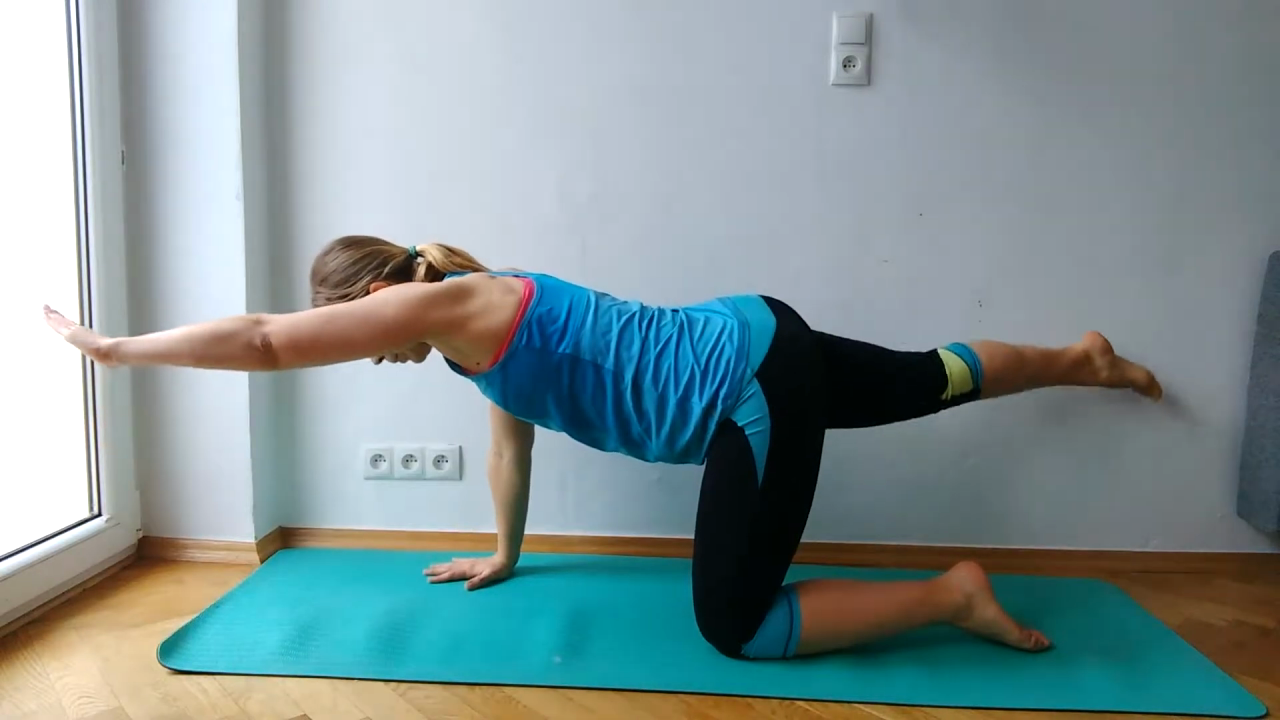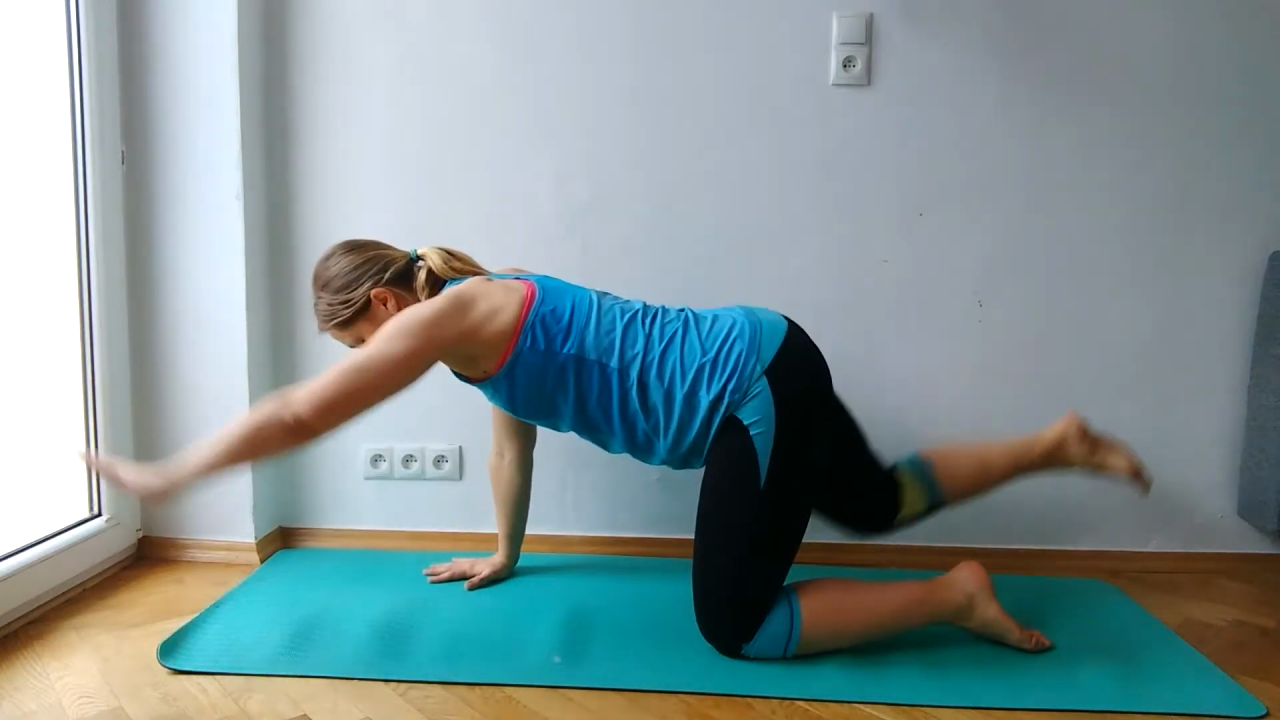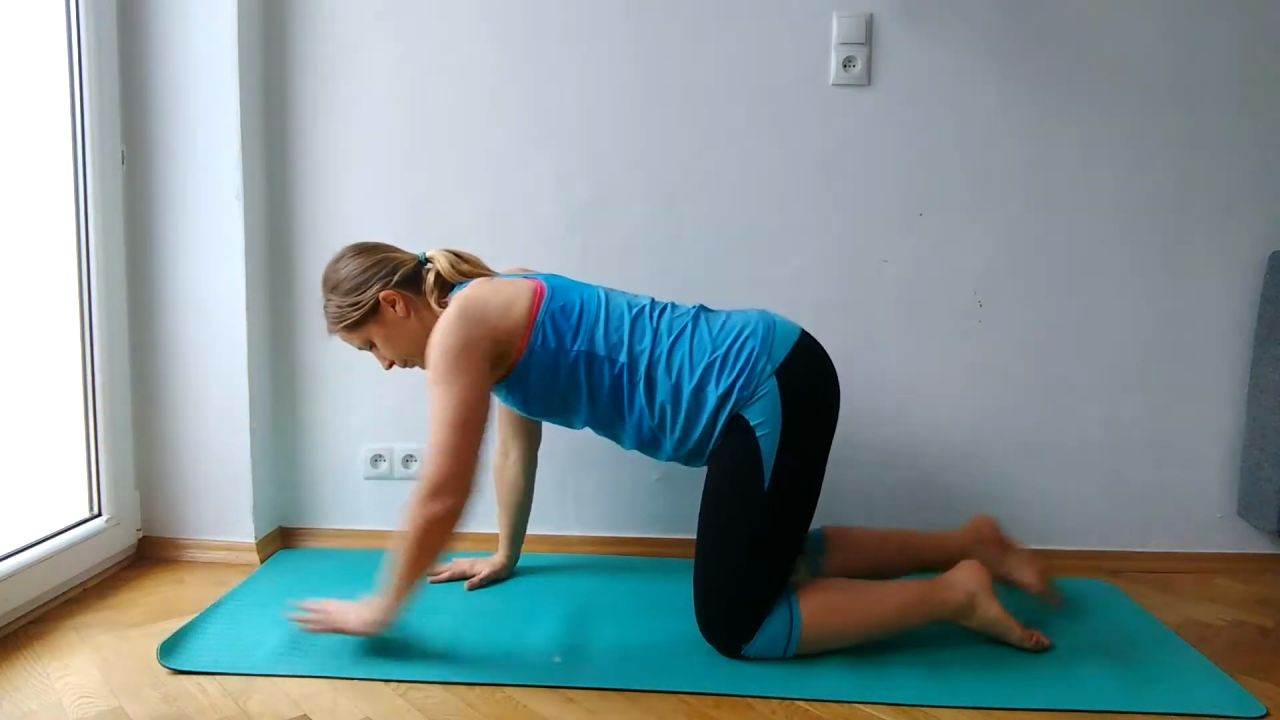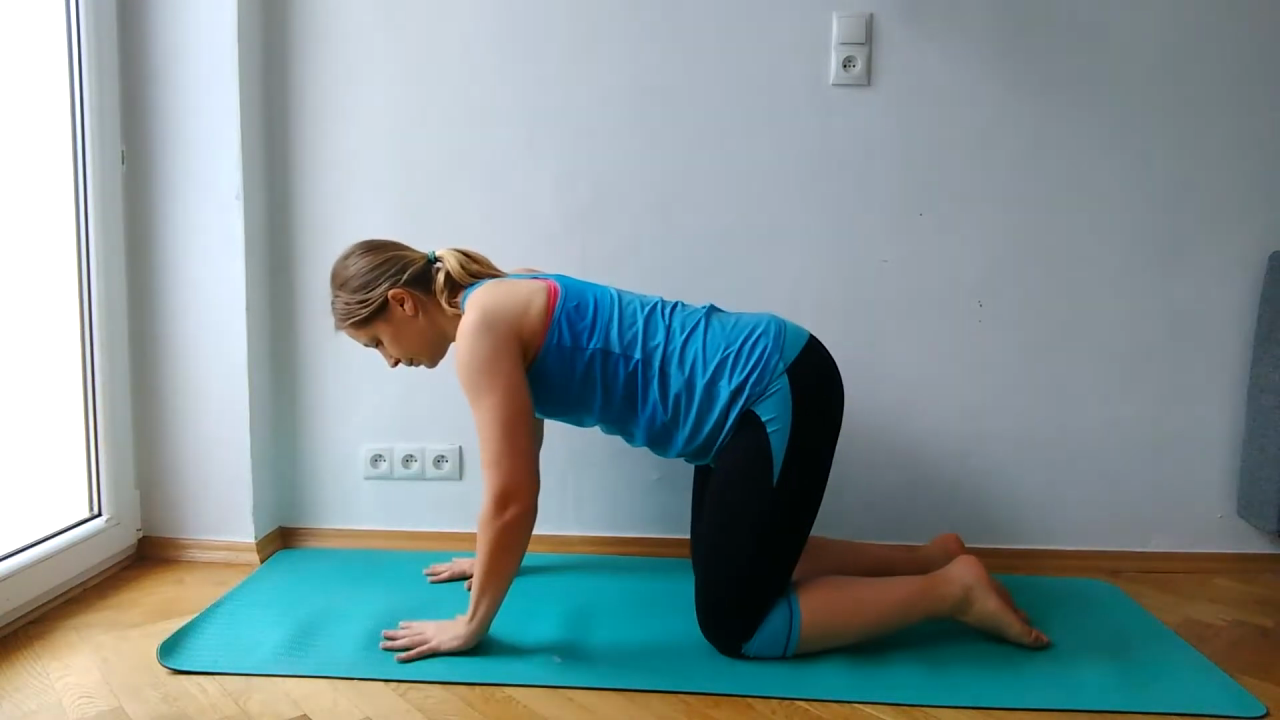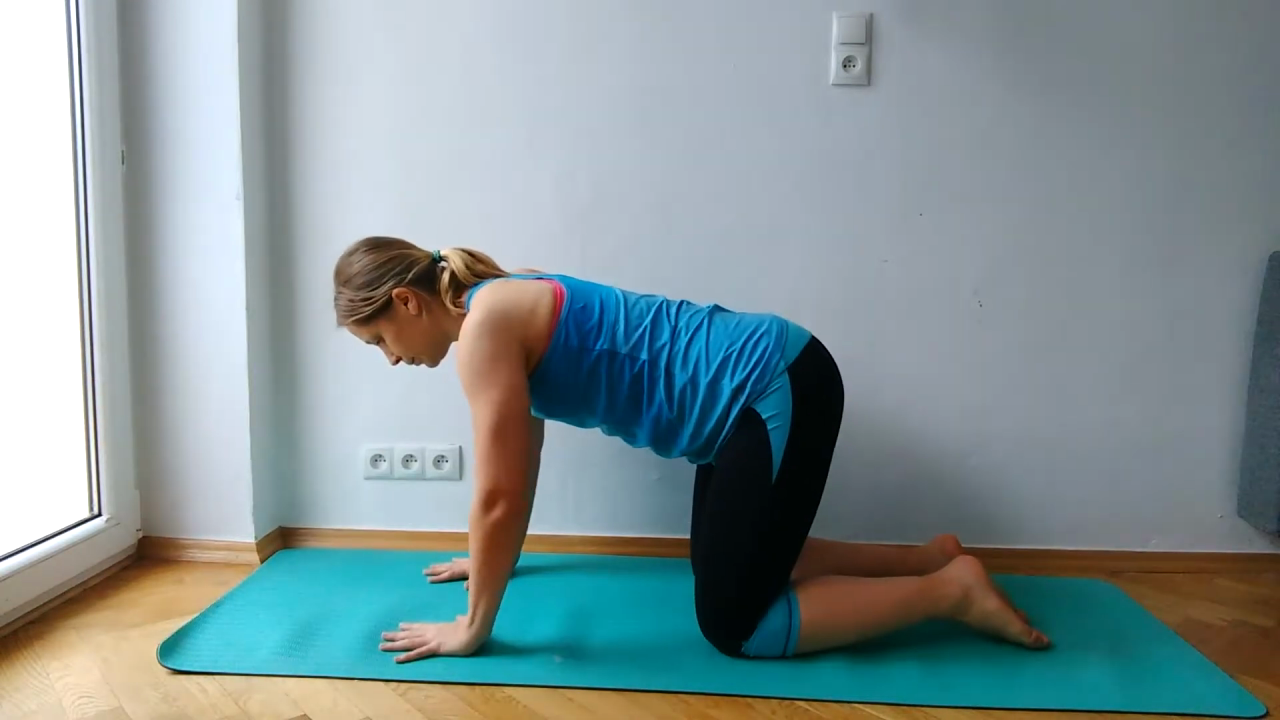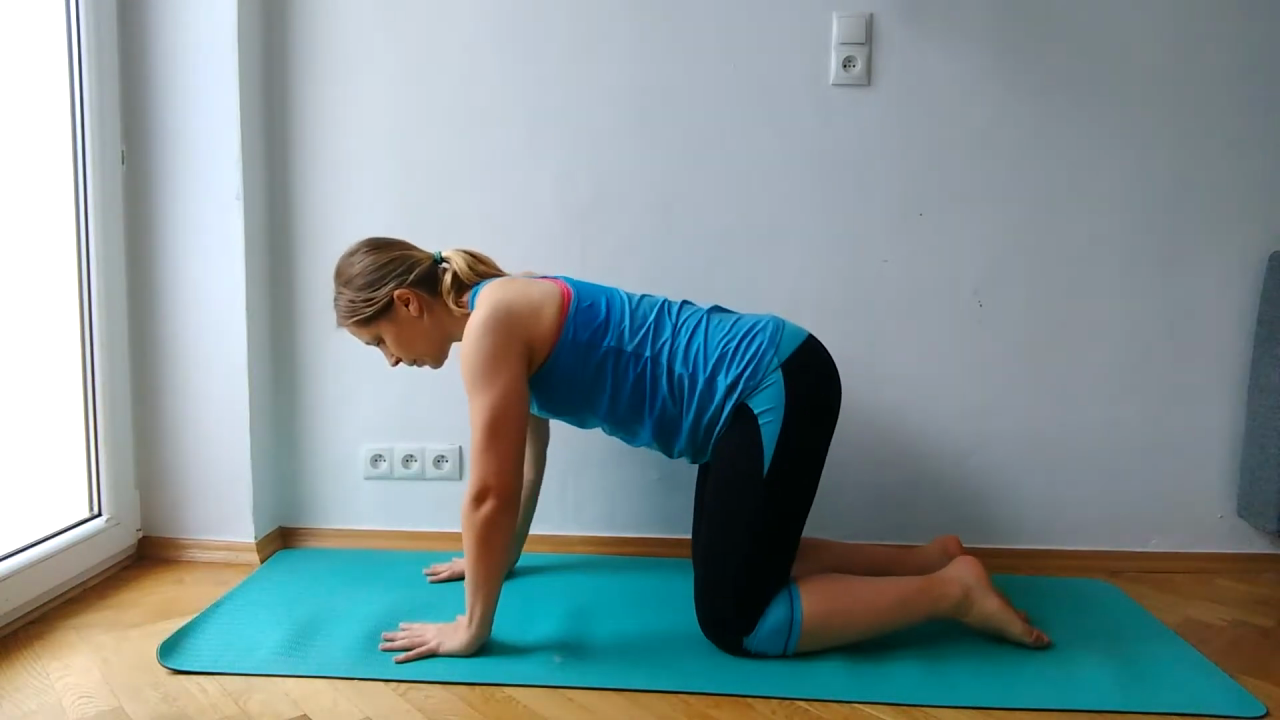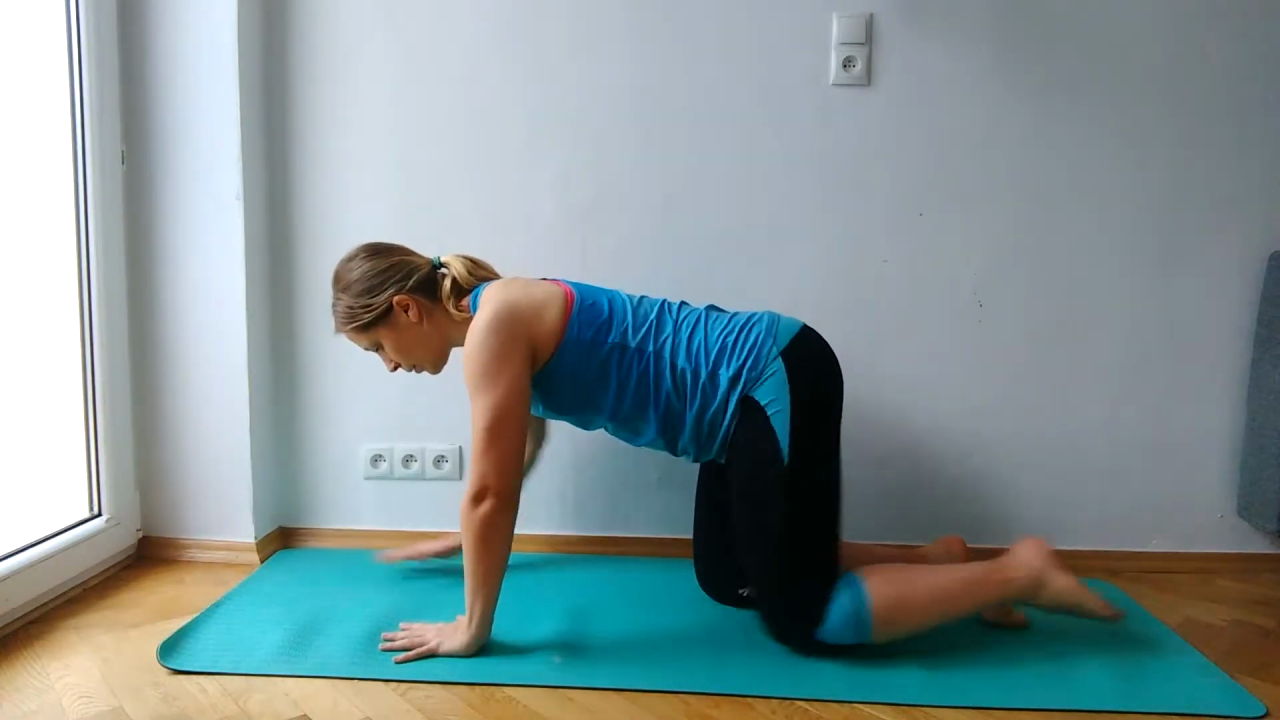
dt=0.3s
person 1, frame 1
left shoulder: (447, 306)
right shoulder: (479, 313)
left elbow: (263, 340)
right elbow: (511, 439)
left wrist: (116, 348)
right wrist: (502, 555)
left hip: (753, 386)
right hip: (759, 352)
left knee: (736, 625)
right knee: (924, 381)
left ankle: (954, 596)
right ankle: (1085, 360)
person 1, frame 2
left shoulder: (448, 315)
right shoulder: (488, 313)
left elbow: (298, 414)
right elbow: (513, 441)
left wrist: (161, 474)
right wrist: (502, 556)
left hip: (754, 390)
right hip: (758, 364)
left knee: (734, 625)
right knee: (877, 503)
left ankle: (952, 595)
right ankle: (1056, 443)
person 1, frame 3
left shoulder: (462, 325)
right shoulder: (492, 304)
left elbow: (442, 490)
right elbow: (519, 439)
left wrist: (385, 606)
right wrist: (504, 553)
left hip: (767, 389)
right hip: (760, 380)
left knee: (734, 623)
right knee: (768, 560)
left ankle: (956, 593)
right ankle: (965, 544)
person 1, frame 4
left shoulder: (480, 325)
right shoulder: (503, 305)
left elbow: (512, 497)
right elbow: (523, 449)
left wrist: (470, 625)
right wrist: (493, 558)
left hip: (774, 391)
right hip: (758, 388)
left knee: (732, 624)
right knee: (731, 567)
left ankle: (951, 588)
right ankle: (931, 556)
person 1, frame 5
left shoulder: (483, 326)
right shoulder: (503, 307)
left elbow: (497, 495)
right elbow: (523, 462)
left wrist: (473, 627)
right wrist: (498, 558)
left hip: (777, 391)
right hip: (754, 390)
left knee: (732, 623)
right knee: (740, 563)
left ankle: (952, 590)
right ankle: (928, 559)
person 1, frame 6
left shoulder: (489, 326)
right shoulder: (504, 313)
left elbow: (490, 492)
right elbow: (527, 460)
left wrist: (471, 627)
right wrist: (499, 559)
left hip: (773, 386)
right hip: (755, 387)
left knee: (732, 621)
right knee: (737, 564)
left ankle: (952, 590)
right ankle: (929, 559)
person 1, frame 7
left shoulder: (491, 327)
right shoulder: (499, 322)
left elbow: (489, 496)
right elbow: (521, 451)
left wrist: (471, 627)
right wrist: (456, 539)
left hip: (774, 378)
right hip: (748, 389)
left knee: (804, 621)
right knee: (728, 577)
left ankle: (1026, 571)
right ankle: (931, 560)
